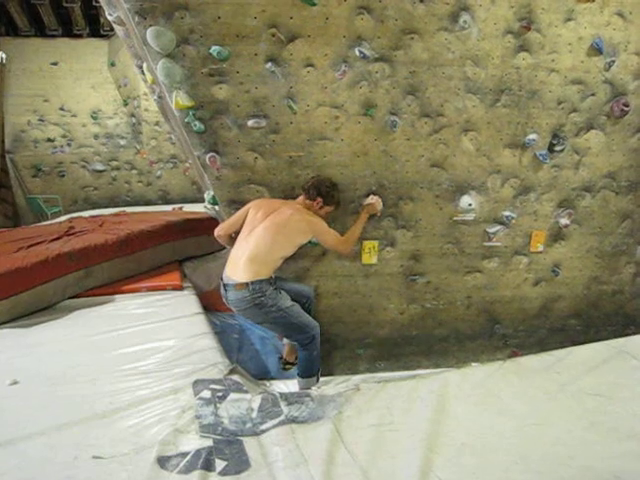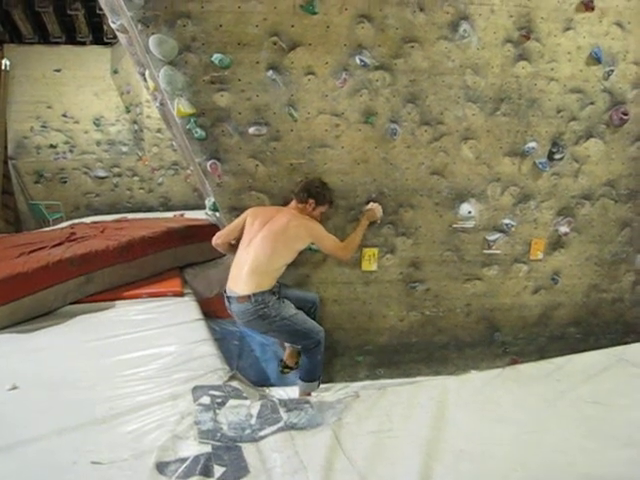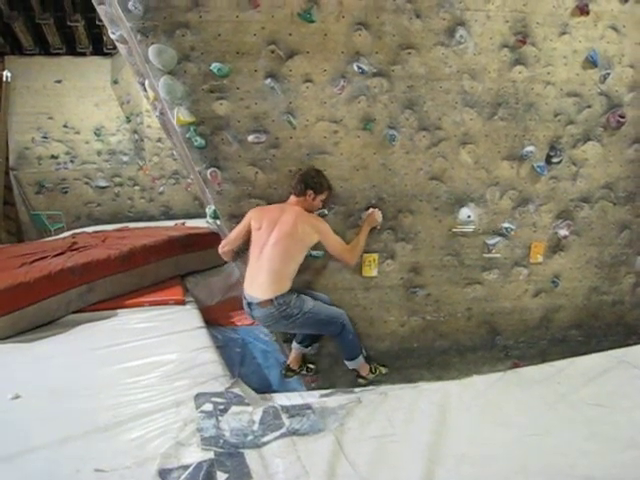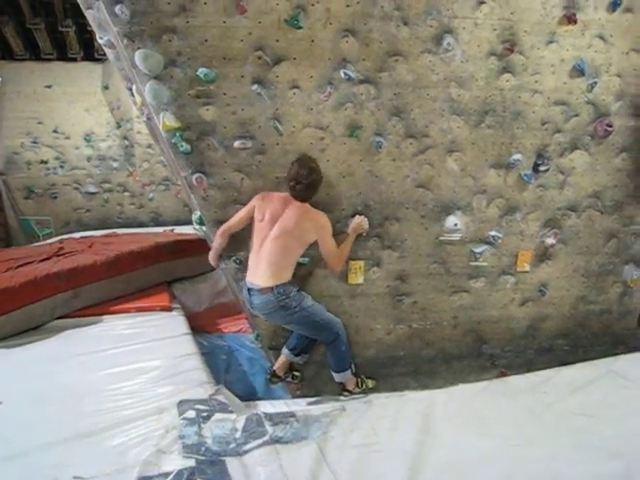
dt=1s
person 1, frame 1
left shoulder: (260, 203)
right shoulder: (309, 220)
left elbow: (220, 233)
right elbow: (345, 247)
right wrist: (366, 213)
left hip: (228, 287)
right hip: (251, 294)
left knee: (305, 295)
right knee: (310, 333)
left ankle: (290, 352)
person 1, frame 2
left shoulder: (256, 211)
right shoulder: (306, 225)
left elbow: (218, 242)
right elbow: (345, 252)
right wrist: (366, 220)
left hip: (232, 299)
right hip: (254, 305)
left knee: (310, 302)
right knee: (315, 337)
left ankle: (290, 357)
right ankle: (305, 398)
person 1, frame 3
left shoulder: (257, 213)
right shoulder: (313, 223)
left elbow: (224, 249)
right elbow: (350, 257)
right wrist: (367, 225)
left hip: (250, 304)
right hip: (274, 308)
left knee: (322, 304)
right knee: (339, 320)
left ankle: (294, 362)
right ankle: (363, 370)
person 1, frame 4
left shoulder: (263, 200)
right shoulder: (317, 220)
left elbow: (224, 231)
right elbow: (336, 264)
left wrist: (214, 256)
right wrist: (353, 233)
left hip: (250, 293)
right hip: (275, 296)
left knee: (315, 317)
right knee: (334, 329)
left ankle: (281, 367)
right ankle: (349, 382)
